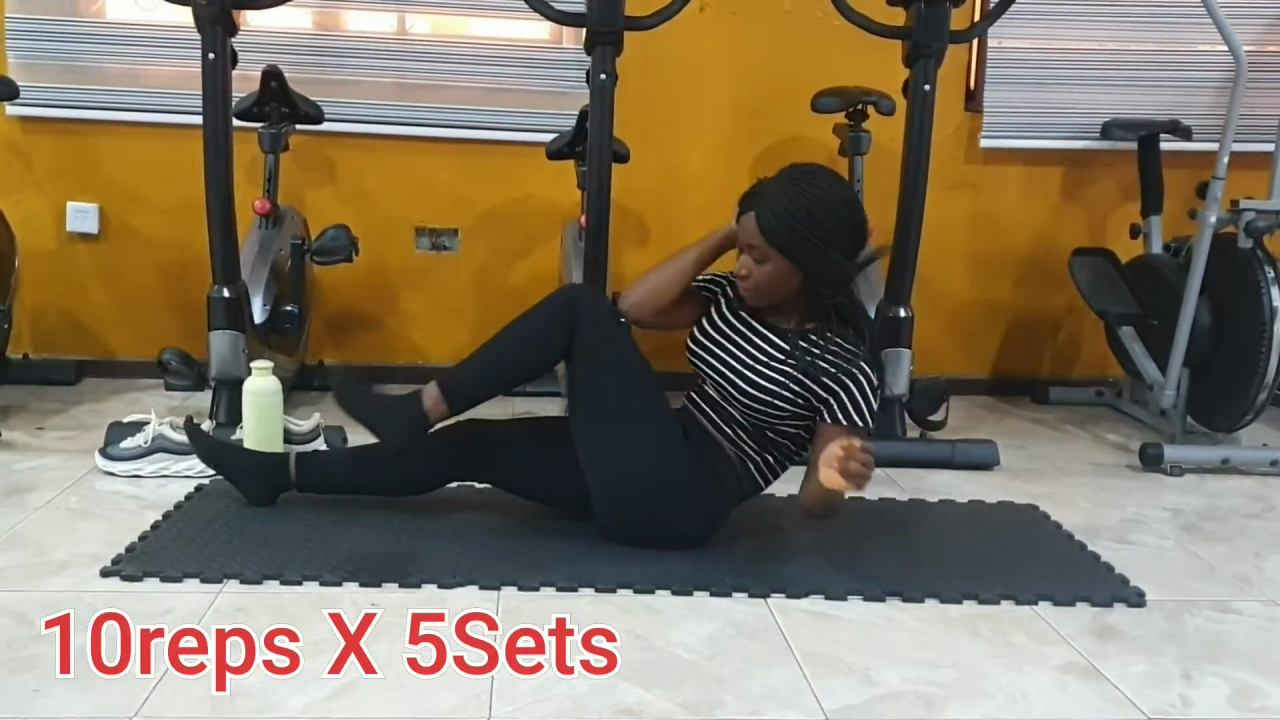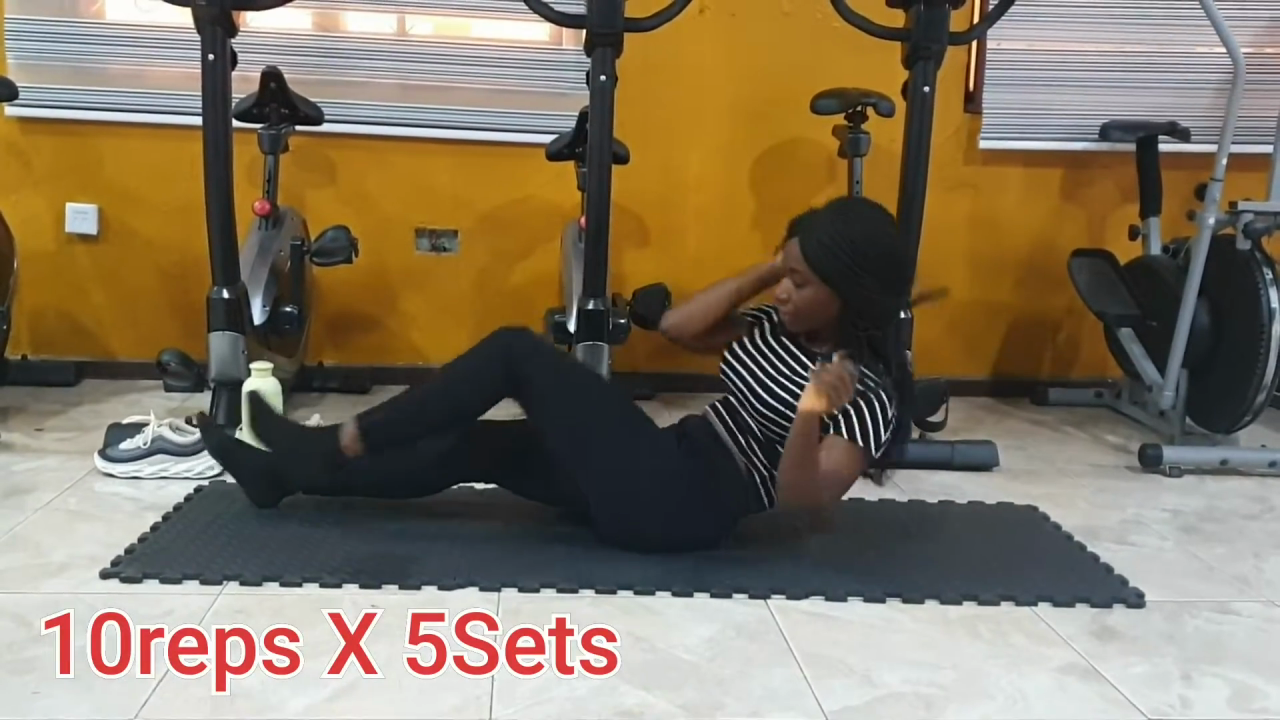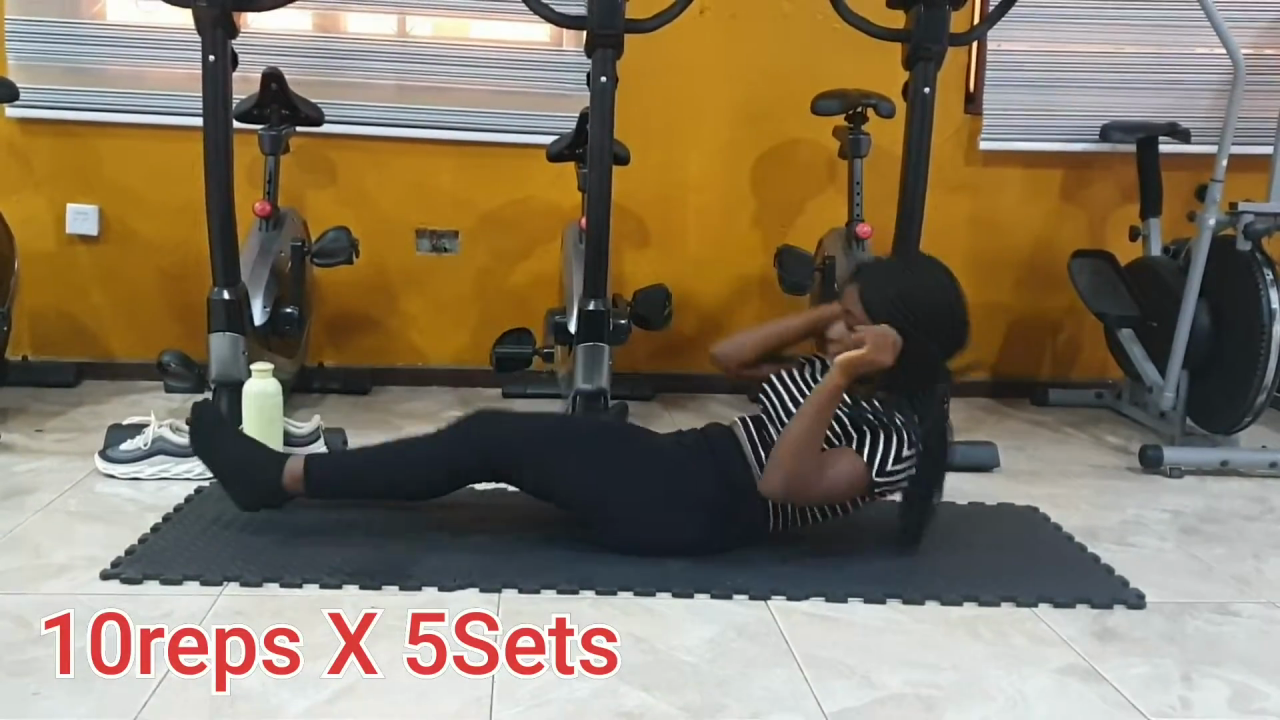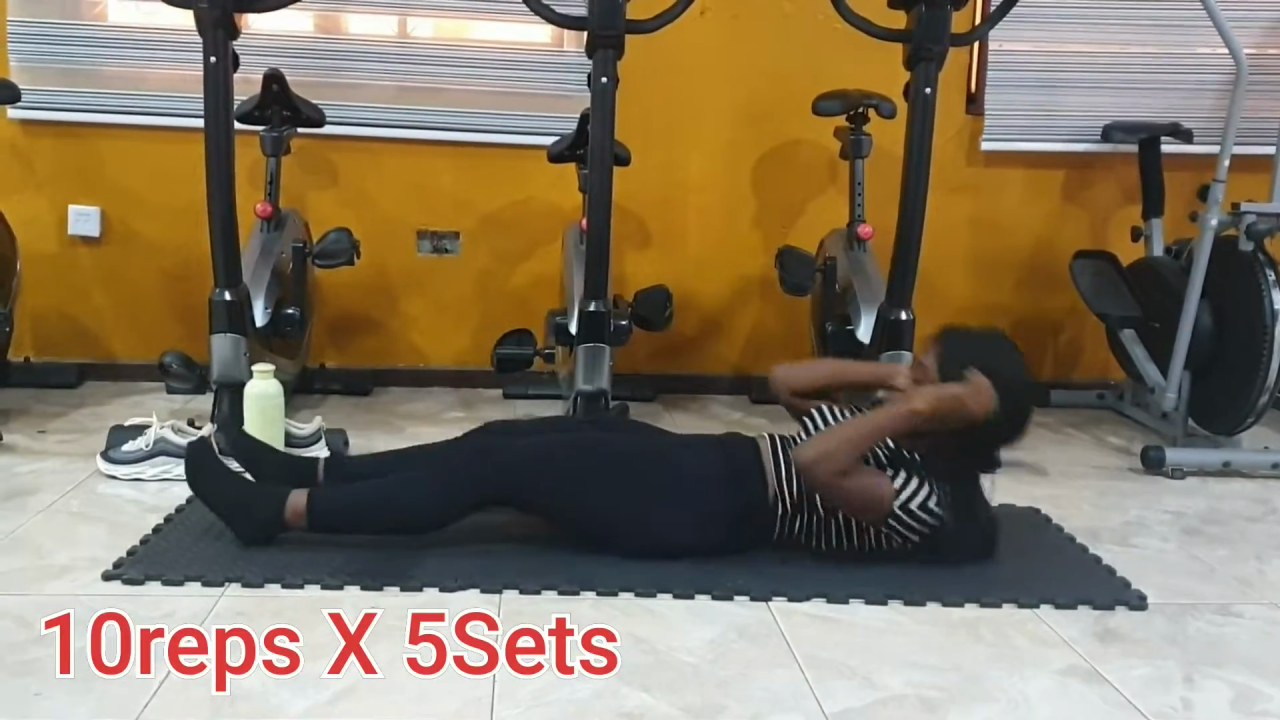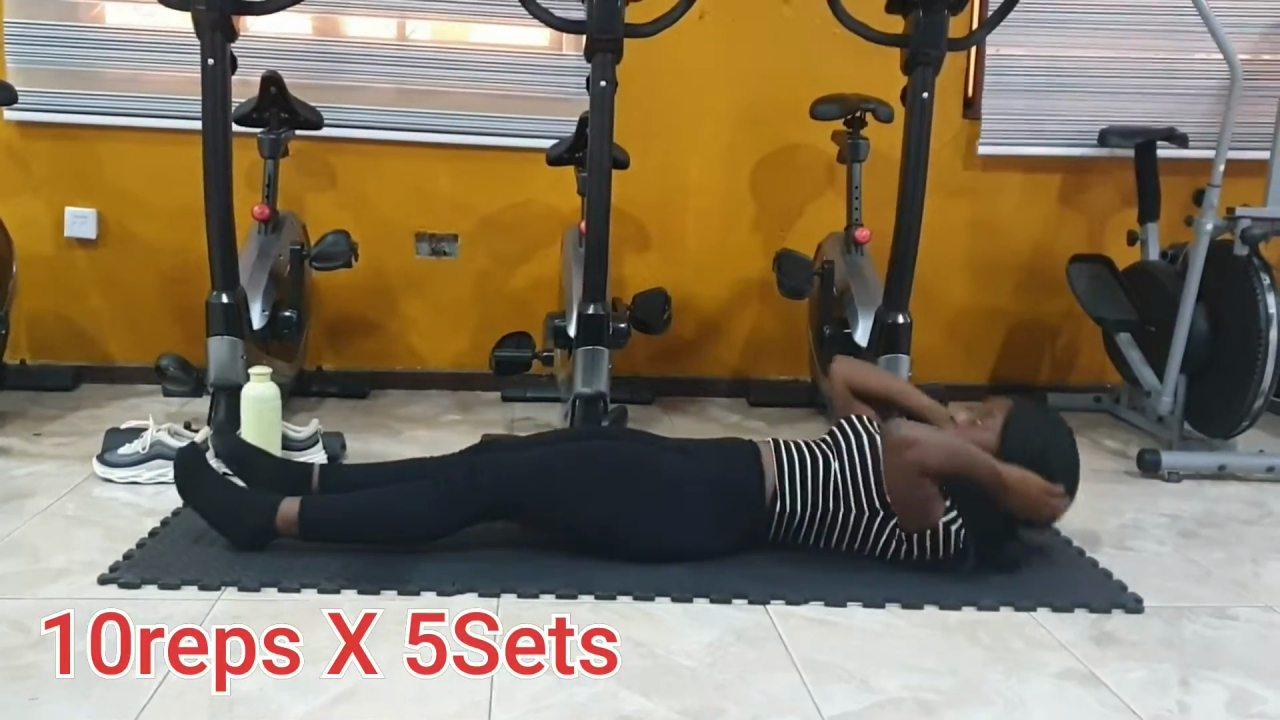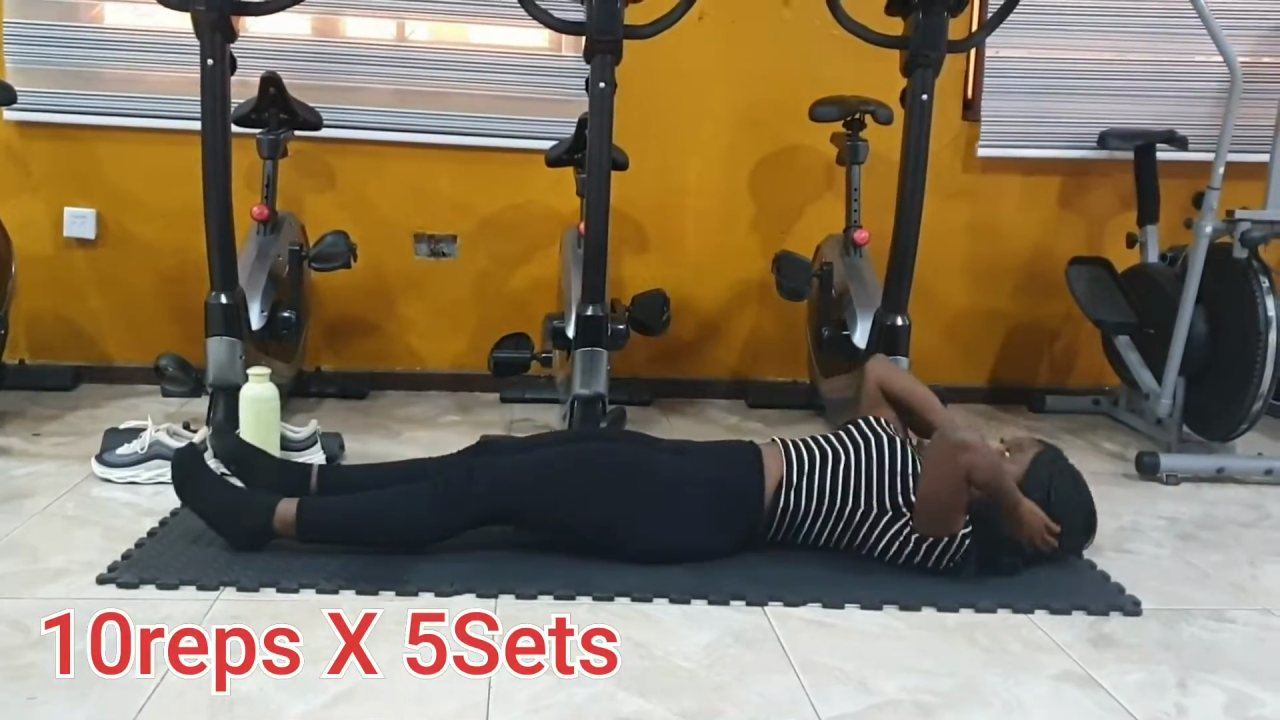
dt=0.2s
person 1, frame 1
left shoulder: (840, 369)
right shoulder: (732, 298)
left elbow: (812, 499)
right elbow: (636, 307)
left wrist: (835, 478)
right wrist: (720, 236)
left hip: (674, 504)
right hip: (635, 471)
left knee: (577, 309)
right knee: (465, 448)
left ankle: (419, 410)
right ankle: (278, 473)
person 1, frame 2
left shoulder: (866, 396)
right shoulder: (780, 328)
left elbow: (804, 502)
right elbow: (677, 327)
left wrist: (814, 421)
right wrist: (767, 269)
left hip: (679, 510)
right hip: (657, 480)
left knee: (517, 353)
right knee: (474, 450)
left ankle: (338, 445)
right ankle: (291, 474)
person 1, frame 3
left shoulder: (893, 438)
right shoulder: (829, 369)
left elbow: (783, 485)
right elbow: (726, 354)
left wrist: (842, 383)
right wrist: (828, 315)
left hip: (689, 514)
right hip: (677, 475)
left knee: (488, 437)
right knee: (487, 454)
left ankle: (283, 478)
right ankle: (294, 473)
person 1, frame 4
left shoulder: (921, 495)
right shoulder: (891, 425)
left elbow: (815, 466)
right elbow: (784, 378)
left wrist: (918, 409)
right wrist: (889, 376)
left hip: (699, 510)
right hip: (693, 467)
left knee: (490, 473)
right knee: (495, 442)
left ankle: (280, 510)
right ankle: (308, 472)
person 1, frame 5
left shoulder: (935, 524)
right shoulder: (923, 456)
left elbow: (901, 445)
right elbow: (841, 370)
left wrist: (1003, 475)
right wrist: (941, 415)
left hip: (699, 512)
right hip: (701, 465)
left knee: (488, 485)
right knee: (496, 456)
left ankle: (273, 518)
right ankle: (304, 477)
person 1, frame 6
left shoulder: (941, 534)
right shoulder: (901, 453)
left elbow: (957, 452)
right elbow: (878, 370)
left wrist: (1012, 503)
right wrist: (955, 428)
left hip: (696, 512)
right hip: (700, 466)
left knee: (483, 491)
right knee: (492, 457)
left ankle: (270, 518)
right ankle: (300, 478)
